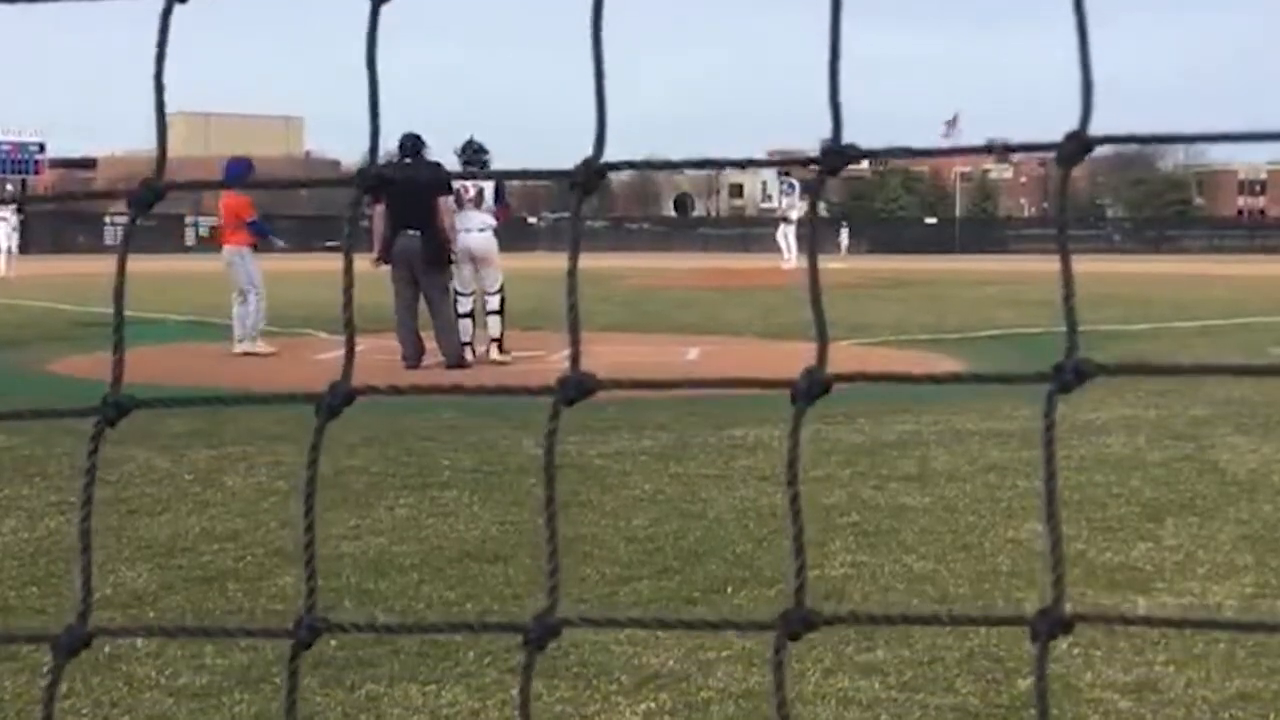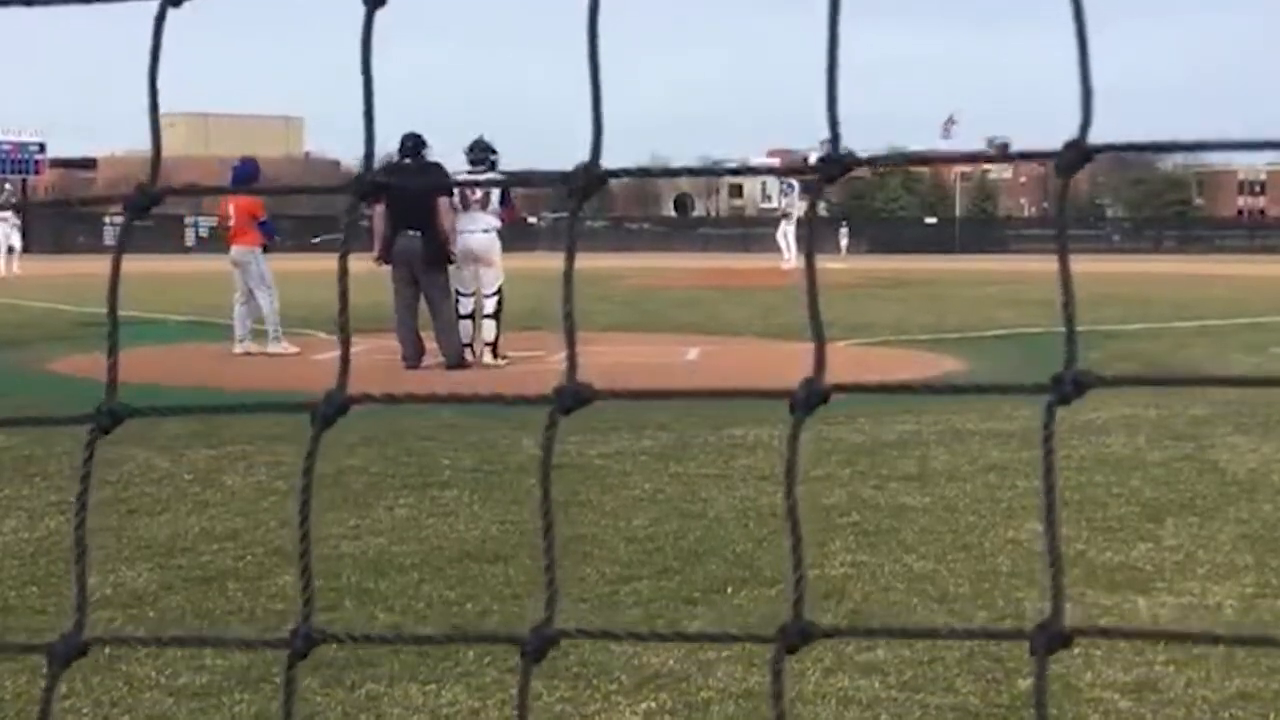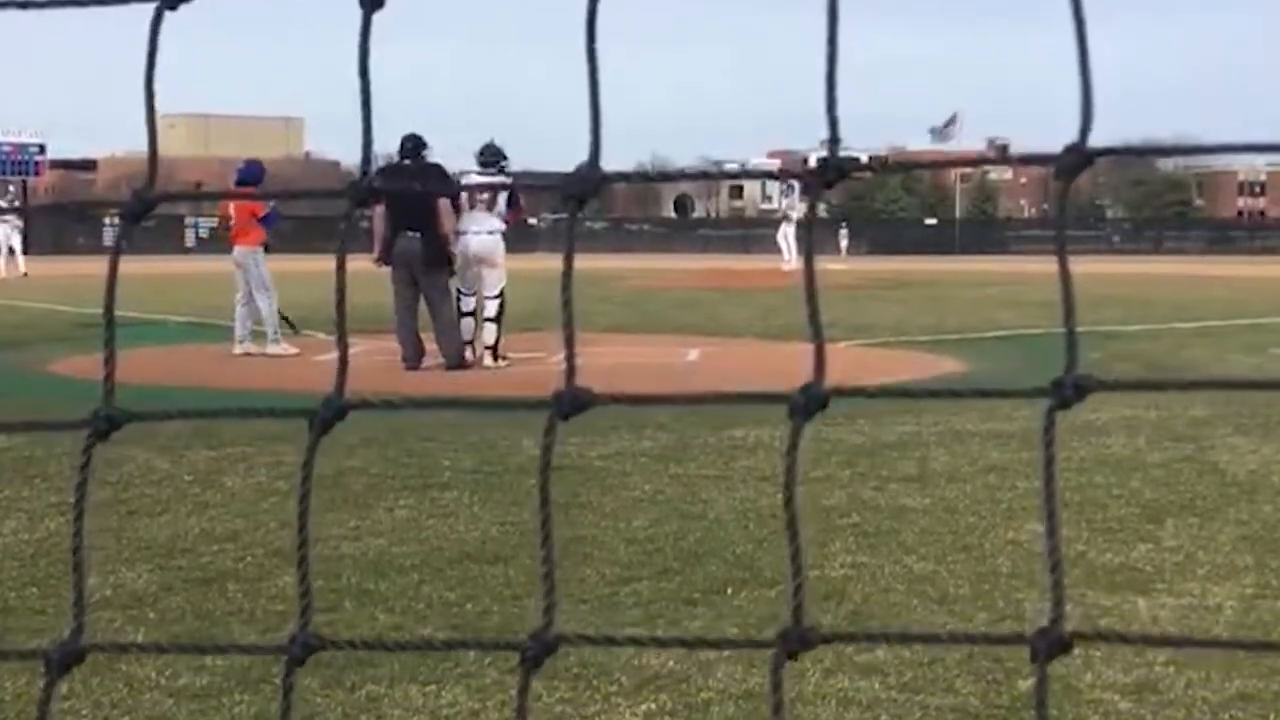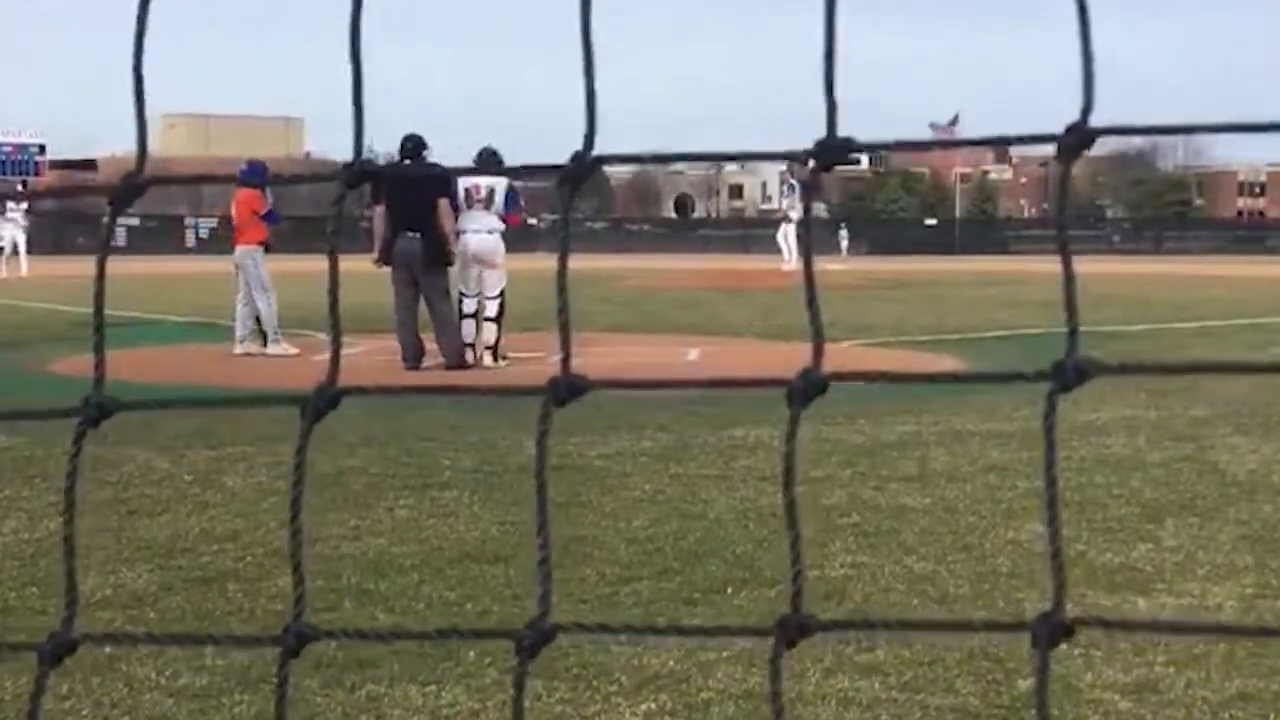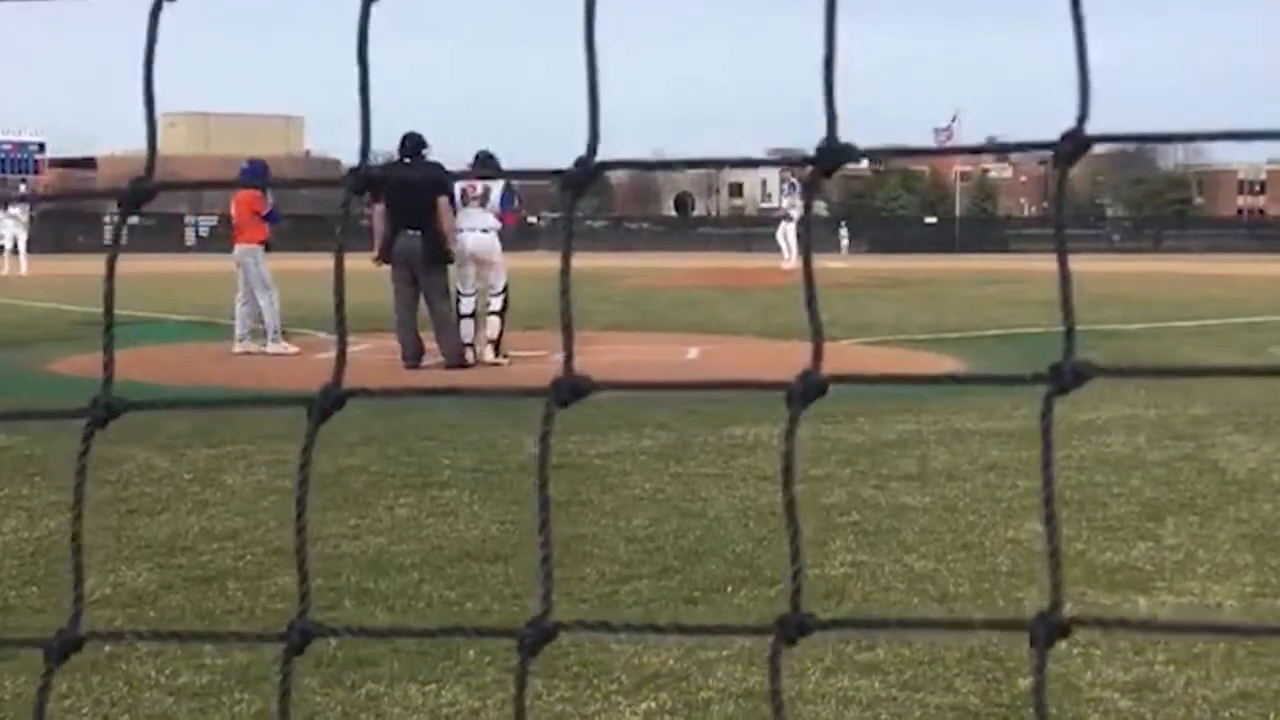
dt=0.3s
person 1, frame 1
left shoulder: (385, 174)
right shoulder: (435, 171)
left elbow: (379, 213)
right elbow: (445, 209)
left wrist: (377, 248)
right wrist: (452, 242)
left hip: (398, 244)
right hip: (428, 243)
left knee: (404, 304)
right knee: (440, 302)
left ankle: (411, 356)
right ankle: (453, 356)
person 1, frame 2
left shoulder: (385, 174)
right shoulder: (434, 171)
left elbow: (379, 213)
right elbow: (444, 208)
left wrist: (378, 247)
right wrist: (451, 242)
left hip: (398, 243)
right hip: (428, 243)
left knee: (405, 304)
right knee: (440, 302)
left ankle: (411, 356)
right ankle: (453, 356)
person 1, frame 3
left shoulder: (385, 175)
right shoulder: (435, 172)
left elbow: (379, 214)
right elbow: (445, 209)
left wrist: (378, 248)
right wrist: (451, 243)
left hip: (398, 245)
right hip: (428, 245)
left knee: (404, 305)
right knee: (441, 303)
left ankle: (411, 357)
right ankle: (453, 357)
person 1, frame 4
left shoulder: (385, 175)
right shoulder: (435, 172)
left elbow: (379, 214)
right elbow: (444, 209)
left wrist: (378, 249)
right wrist: (451, 244)
left hip: (398, 245)
right hip: (428, 245)
left knee: (404, 305)
right knee: (440, 303)
left ankle: (411, 358)
right ankle: (453, 357)
person 1, frame 5
left shoulder: (384, 173)
right shoulder: (434, 171)
left elbow: (379, 212)
right elbow: (444, 208)
left wrist: (378, 247)
right wrist: (450, 243)
left hip: (398, 244)
right hip: (428, 243)
left knee: (404, 304)
right knee: (440, 302)
left ankle: (411, 356)
right ankle: (453, 356)
person 2, frame 1
right shoulder: (493, 180)
right elbow: (502, 213)
left hip: (459, 239)
right hip: (485, 237)
left knee: (462, 295)
right knee: (493, 292)
left ankle: (466, 349)
right ankle: (495, 346)
person 2, frame 2
left shoulder: (456, 182)
right shoulder: (497, 181)
right elbow: (508, 214)
left hip: (462, 239)
right hip: (488, 239)
left knee: (464, 295)
right knee: (492, 295)
left ankle: (467, 349)
right ankle: (489, 351)
person 2, frame 3
left shoulder: (463, 181)
right shoulder: (505, 184)
right elbow: (514, 216)
left hip: (466, 240)
right hip: (492, 241)
left knee: (466, 294)
right knee: (493, 297)
left ankle: (467, 348)
right ankle: (489, 353)
person 2, frame 4
left shoulder: (461, 182)
right shoulder: (505, 184)
right elbow: (514, 218)
left hip: (466, 240)
right hip: (492, 240)
left knee: (468, 296)
right knee: (493, 297)
left ankle: (468, 350)
right ankle: (489, 353)
person 2, frame 5
left shoulder: (458, 184)
right shoulder: (501, 184)
right elbow: (509, 217)
left hip: (462, 239)
right hip: (487, 239)
left knee: (465, 295)
right knee: (498, 293)
left ankle: (468, 350)
right ankle: (491, 348)
person 3, frame 1
left shoulder: (226, 197)
right shoulder: (241, 199)
right elbow: (254, 225)
left wrist: (266, 235)
right wrist: (272, 238)
left hip: (230, 249)
right hip: (240, 250)
left knee: (242, 296)
right knee: (256, 293)
left ankle: (241, 341)
right ankle: (250, 339)
person 3, frame 2
left shoulder: (227, 198)
right shoulder: (253, 198)
left elbow: (224, 223)
right elbow: (265, 226)
right wrist: (273, 238)
left hip: (234, 250)
right hip: (250, 251)
left knee: (242, 297)
right knee: (267, 295)
left ankle: (242, 342)
right ankle: (275, 342)
person 3, frame 3
left shoulder: (231, 198)
right shoulder: (252, 197)
left elbow: (224, 224)
right elbow: (270, 220)
right wrist: (272, 206)
left hip: (238, 250)
right hip: (251, 251)
left knee: (244, 297)
right knee: (266, 296)
left ankle: (242, 342)
right ankle: (274, 343)
person 3, frame 4
left shoulder: (239, 195)
right shoulder: (252, 195)
right elbow: (272, 218)
right wrist: (268, 199)
left hip: (241, 250)
right hip: (251, 251)
left knee: (246, 297)
right knee: (266, 296)
left ankle: (243, 342)
right ankle: (275, 343)
person 3, frame 5
left shoulder: (239, 195)
right shoulder: (253, 195)
right elbow: (273, 218)
right wrist: (269, 199)
left hip: (240, 249)
right hip: (252, 249)
left knee: (245, 296)
right knee: (268, 294)
left ankle: (242, 341)
right ankle: (274, 341)
